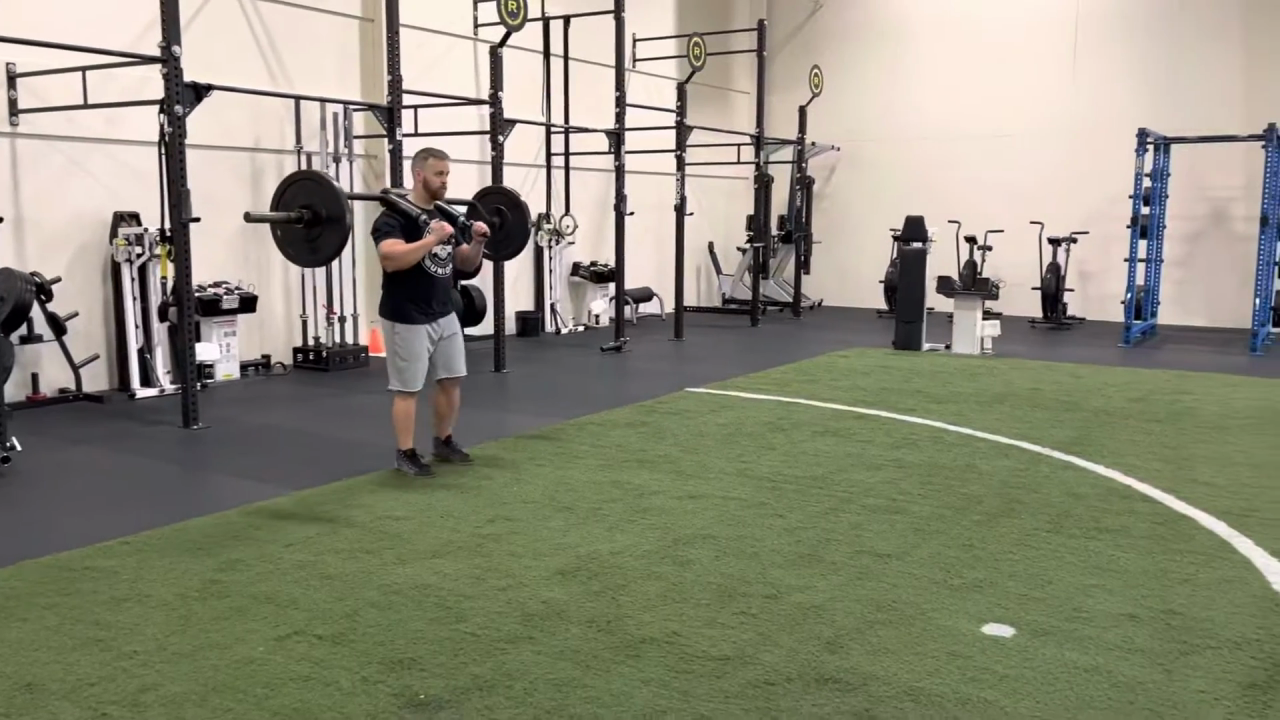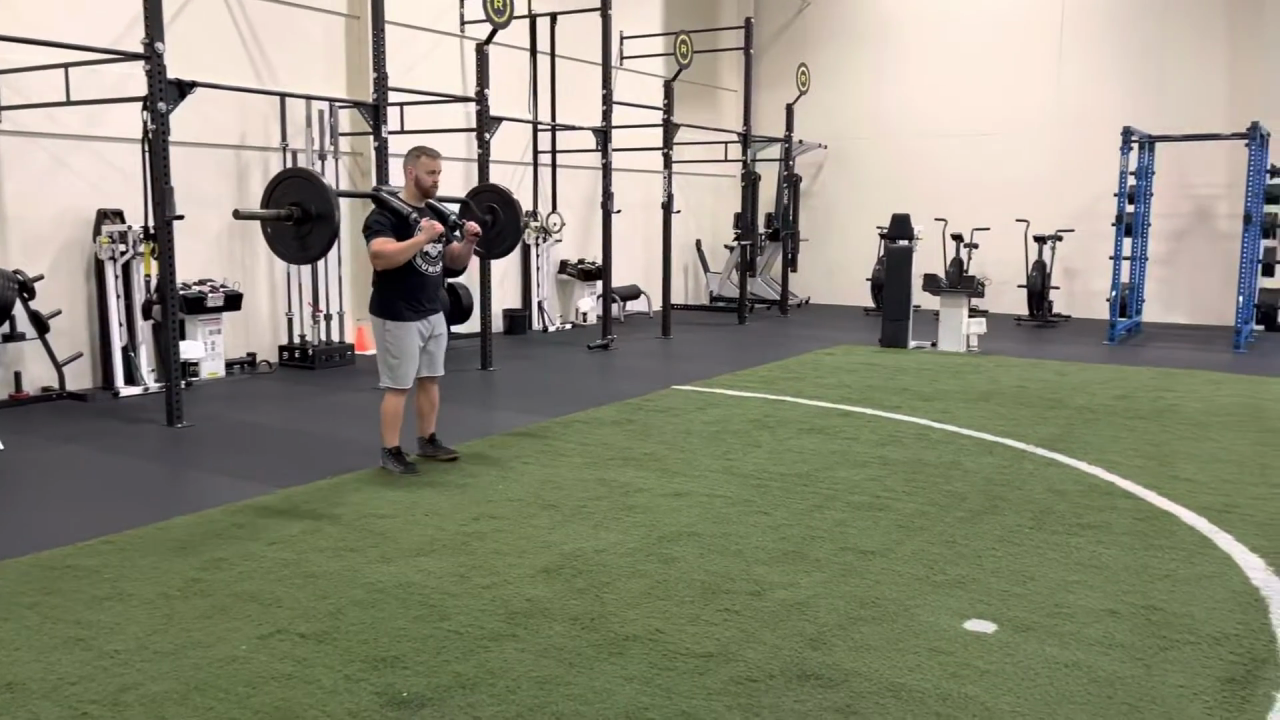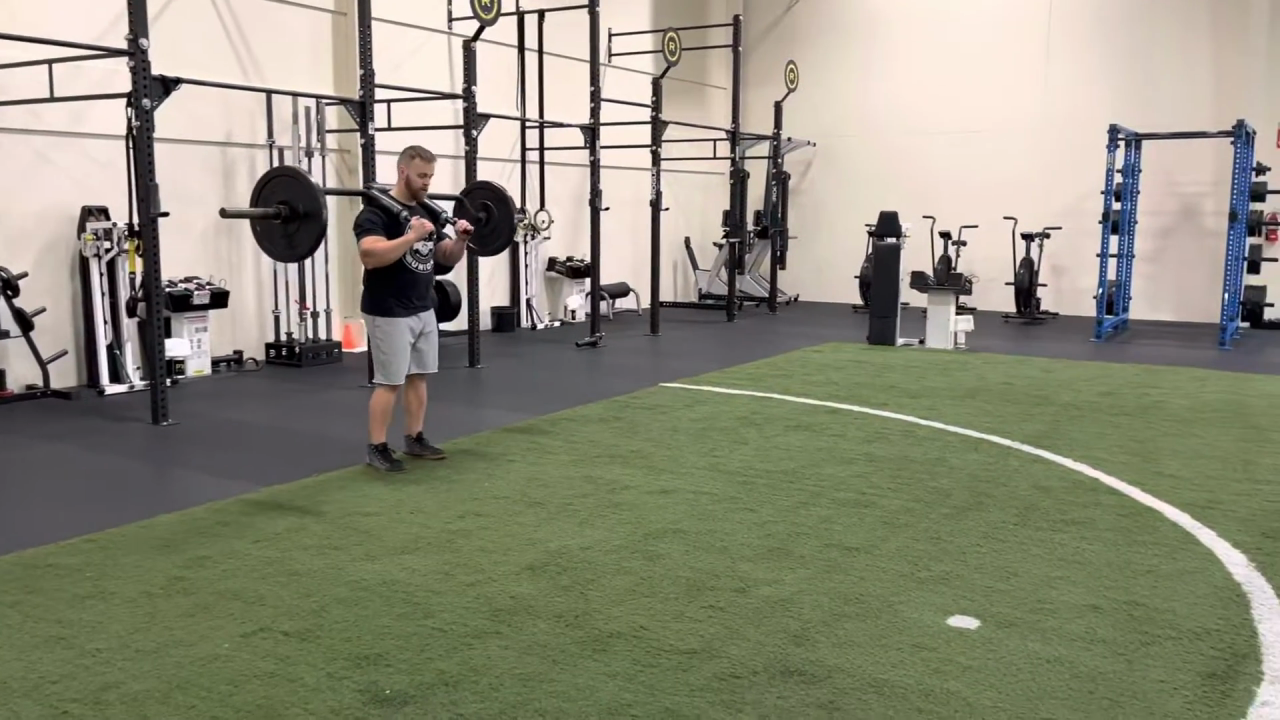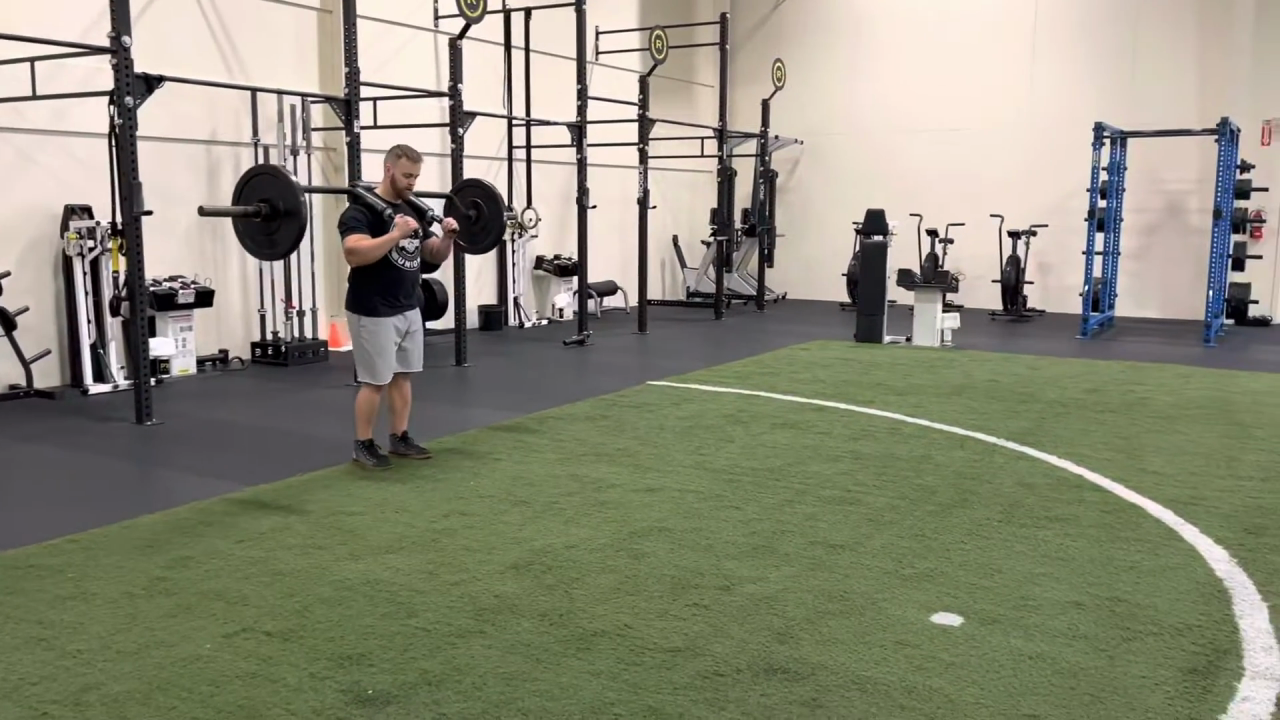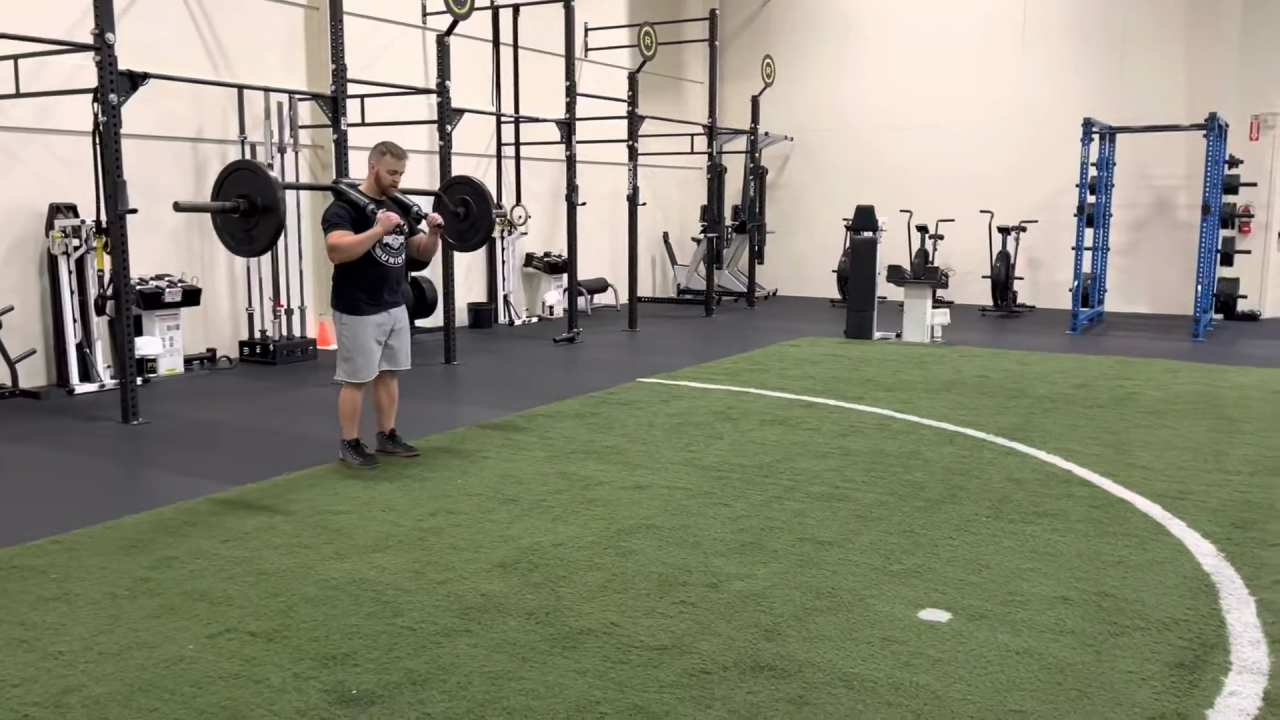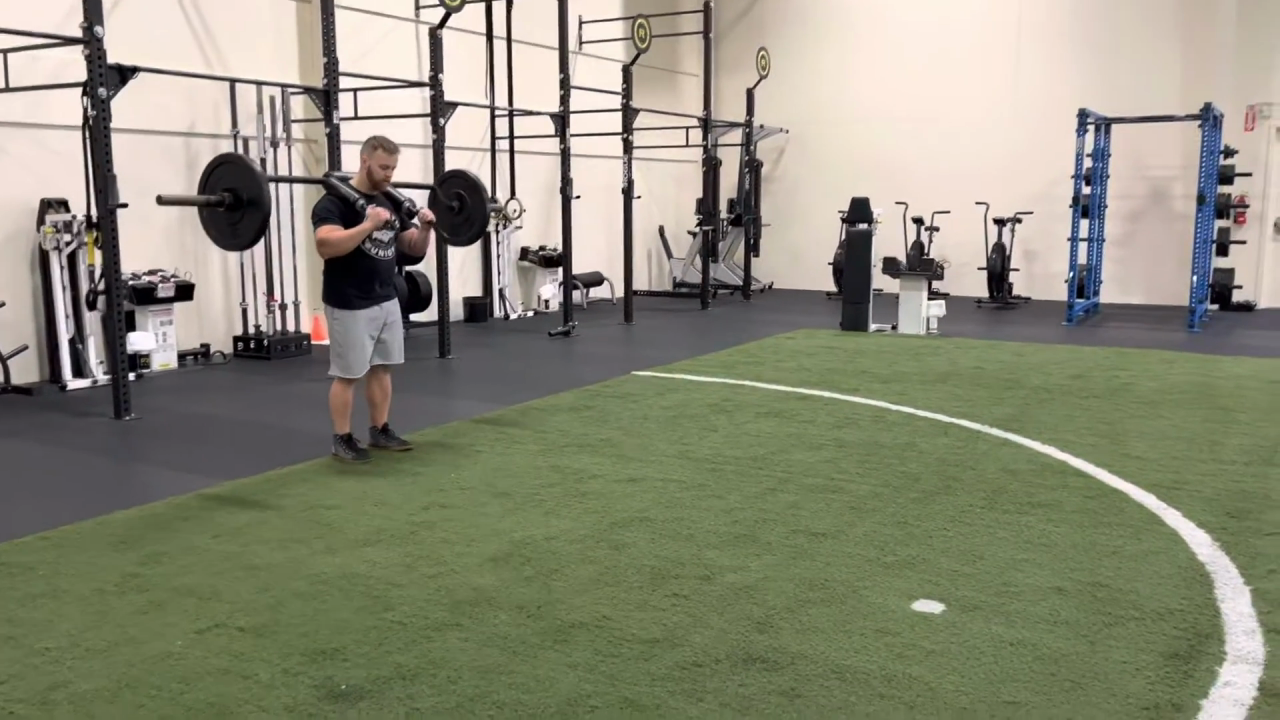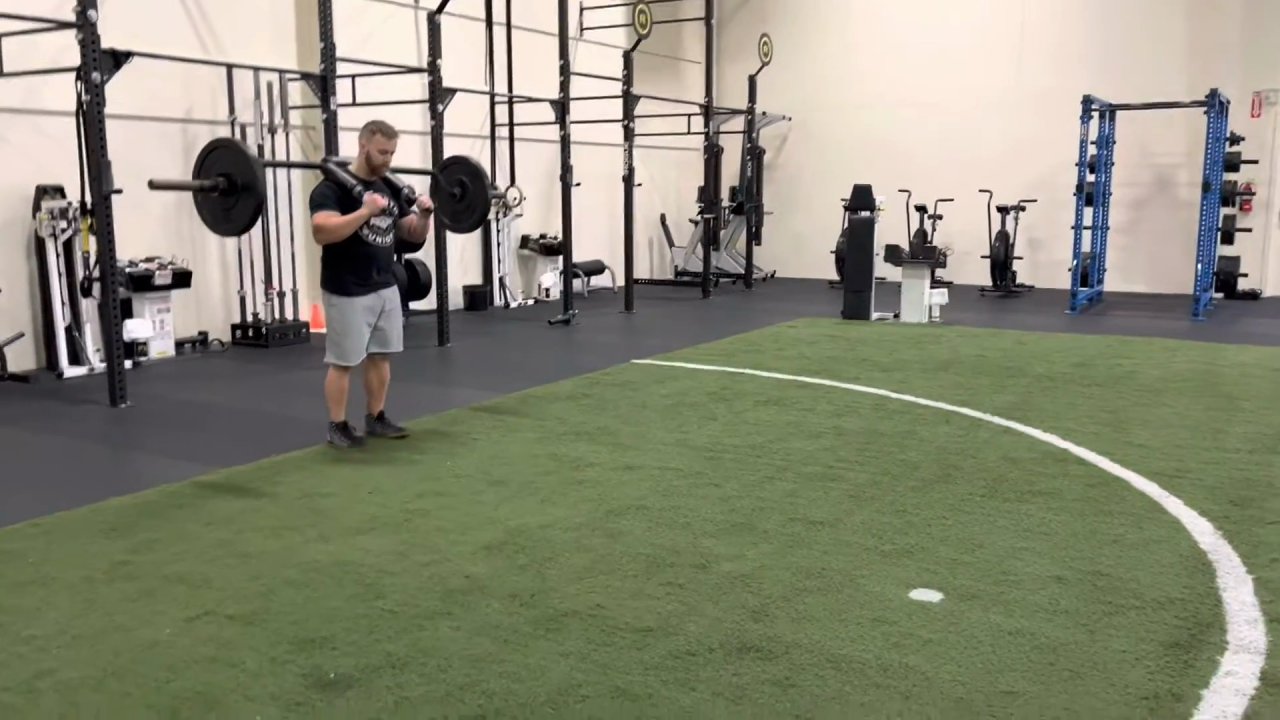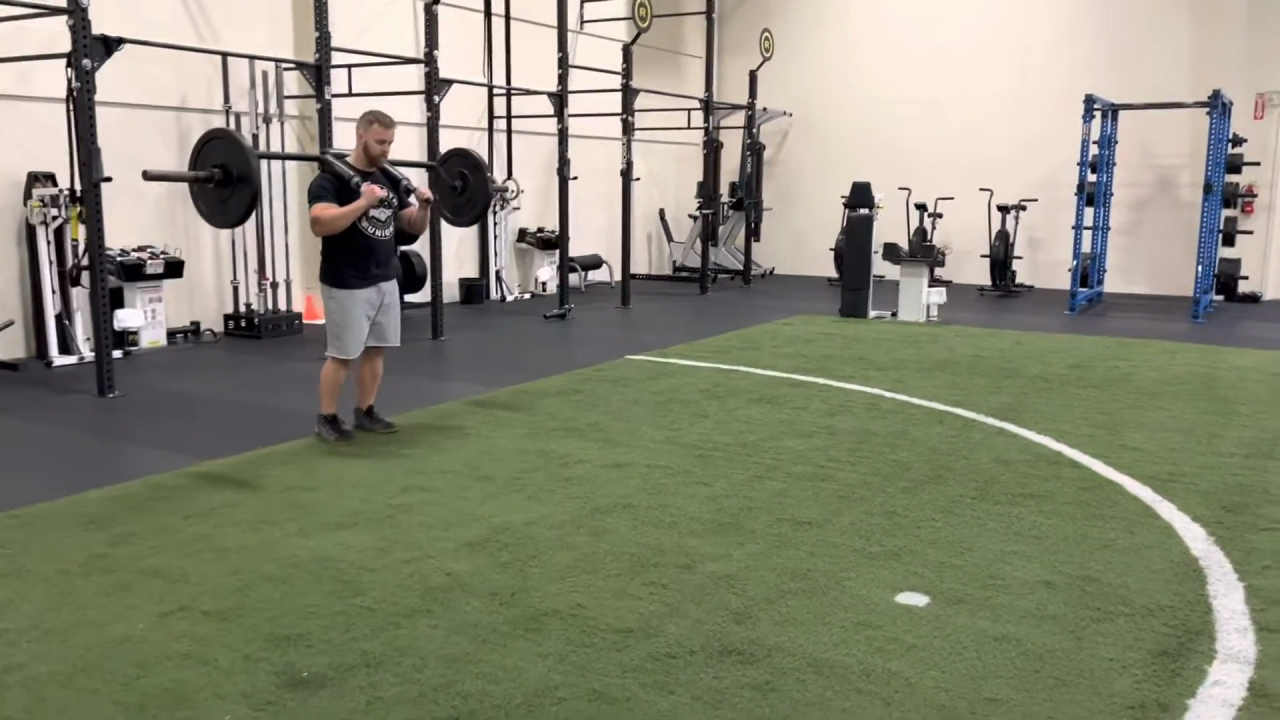
dt=0.2s
person 1, frame 1
left shoulder: (444, 216)
right shoulder: (395, 218)
left elbow: (467, 263)
right elbow: (391, 259)
left wrist: (478, 242)
right wrist: (433, 238)
left hip: (444, 315)
right hip: (407, 319)
left knee: (450, 381)
right knee: (407, 388)
left ankle: (444, 442)
right ankle: (406, 454)
person 1, frame 2
left shoulder: (435, 215)
right shoulder: (386, 215)
left elbow: (456, 261)
right elbow: (381, 258)
left wrist: (469, 241)
right wrist: (423, 238)
left hip: (433, 313)
right hip: (398, 317)
left knee: (429, 379)
right knee: (397, 385)
left ankle: (427, 441)
right ankle: (390, 451)
person 1, frame 3
left shoulder: (425, 212)
right shoulder: (376, 213)
left elbow: (448, 257)
right elbow: (371, 256)
left wrist: (461, 239)
right wrist: (413, 236)
left hip: (423, 309)
right hip: (389, 313)
left knee: (417, 376)
right knee: (390, 381)
left ankle: (415, 439)
right ankle: (377, 447)
person 1, frame 4
left shoulder: (412, 211)
right shoulder: (361, 211)
left elbow: (435, 256)
right elbow: (354, 254)
left wrist: (448, 237)
right wrist: (396, 234)
left hip: (409, 309)
right hip: (374, 312)
left knee: (402, 375)
right knee: (375, 381)
left ankle: (400, 438)
right ankle: (363, 444)
person 1, frame 5
left shoulder: (398, 208)
right shoulder: (345, 207)
left elbow: (423, 253)
right elbow: (336, 250)
left wrist: (433, 232)
right wrist: (378, 230)
left hip: (395, 306)
right hip: (358, 310)
left knee: (389, 373)
right knee: (356, 379)
left ankle: (388, 436)
right ankle: (350, 444)
person 1, frame 6
left shoulder: (390, 203)
right shoulder: (335, 202)
left elbow: (416, 248)
right elbow: (325, 245)
left wrist: (424, 228)
right wrist: (368, 225)
left hip: (386, 300)
right hip: (350, 305)
left knee: (382, 368)
right knee: (347, 374)
left ankle: (381, 430)
right ankle: (342, 439)
person 1, frame 7
left shoulder: (389, 189)
right shoulder: (333, 187)
left elbow: (415, 235)
right elbow: (322, 232)
left wrist: (424, 214)
right wrist: (365, 211)
left hip: (386, 287)
right hip: (348, 291)
left knee: (381, 355)
right knee: (343, 362)
left ankle: (376, 418)
right ankle: (337, 426)
person 1, frame 8
left shoulder: (388, 180)
right shoulder: (332, 179)
left elbow: (415, 226)
right elbow: (319, 224)
left wrist: (423, 206)
right wrist: (363, 202)
left hip: (385, 280)
right hip: (347, 284)
left knee: (375, 350)
right knee: (343, 355)
left ankle: (365, 412)
right ankle: (327, 418)
